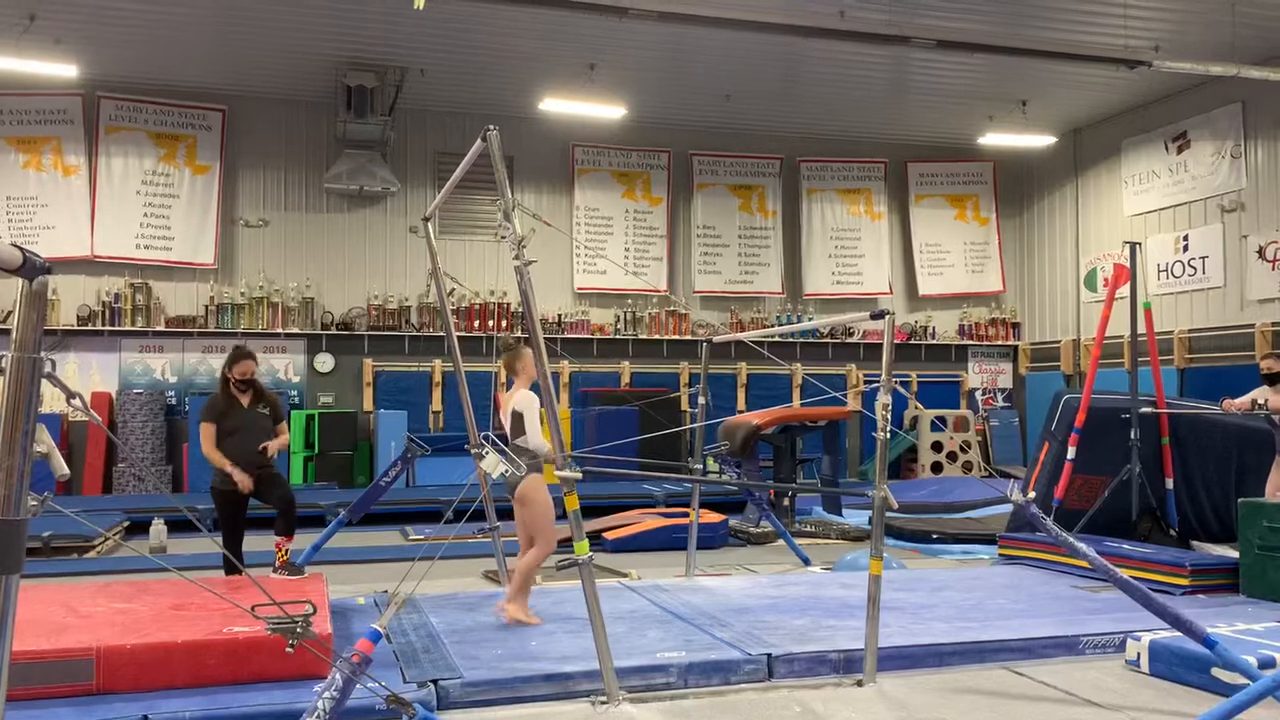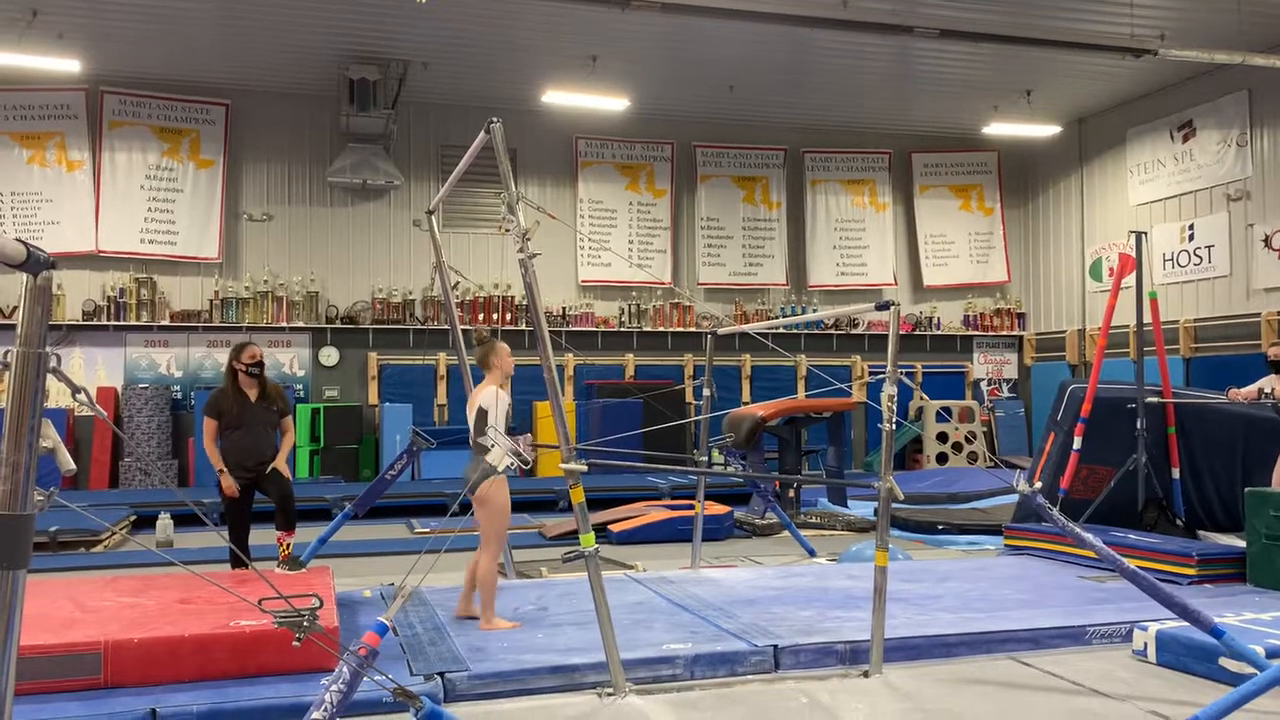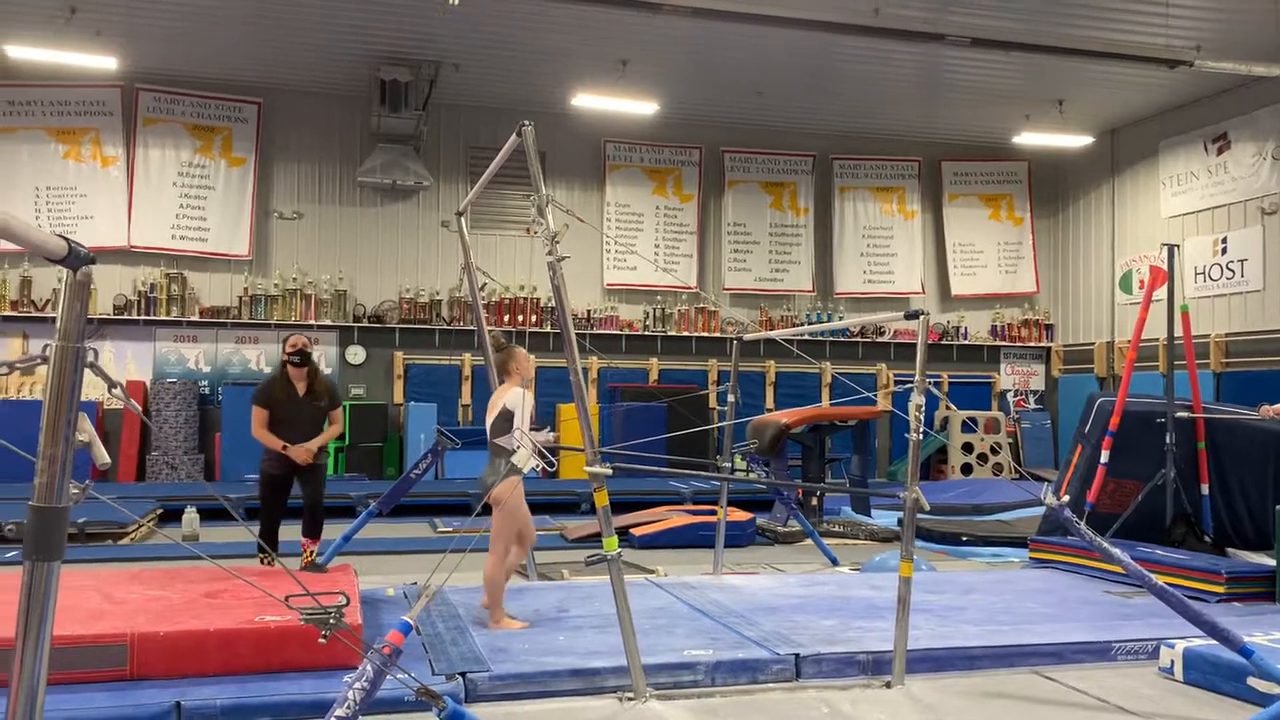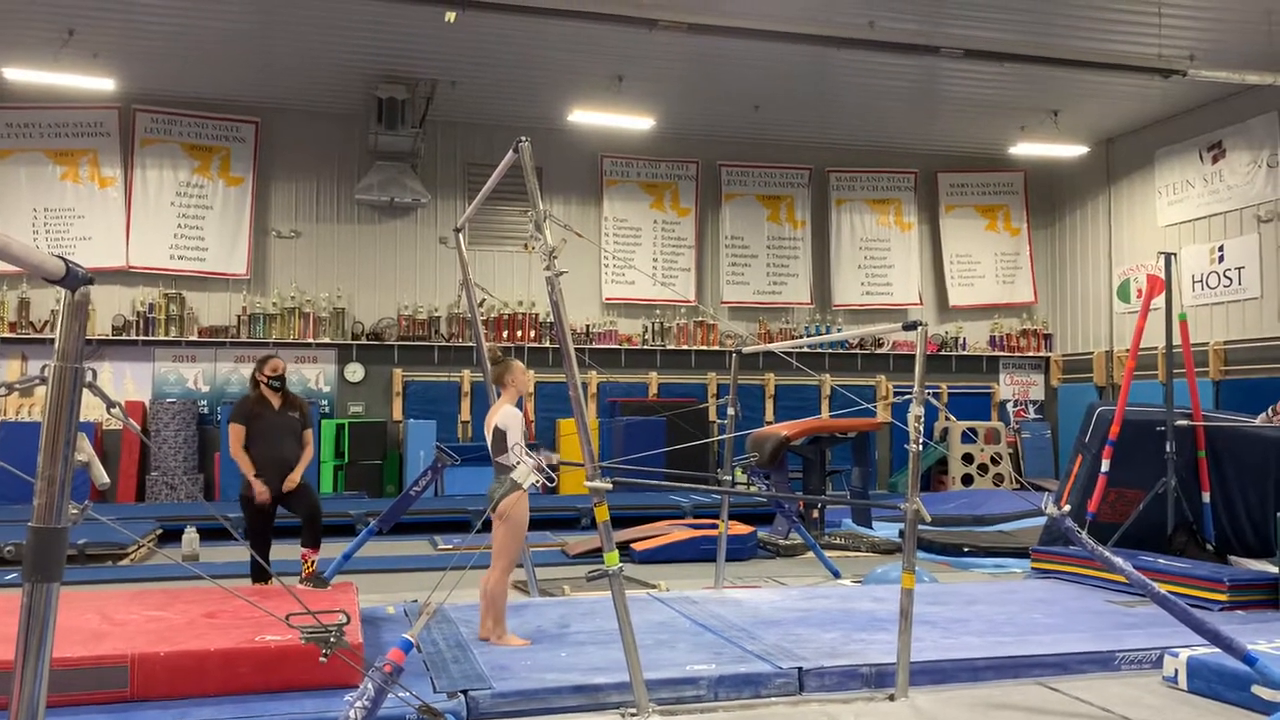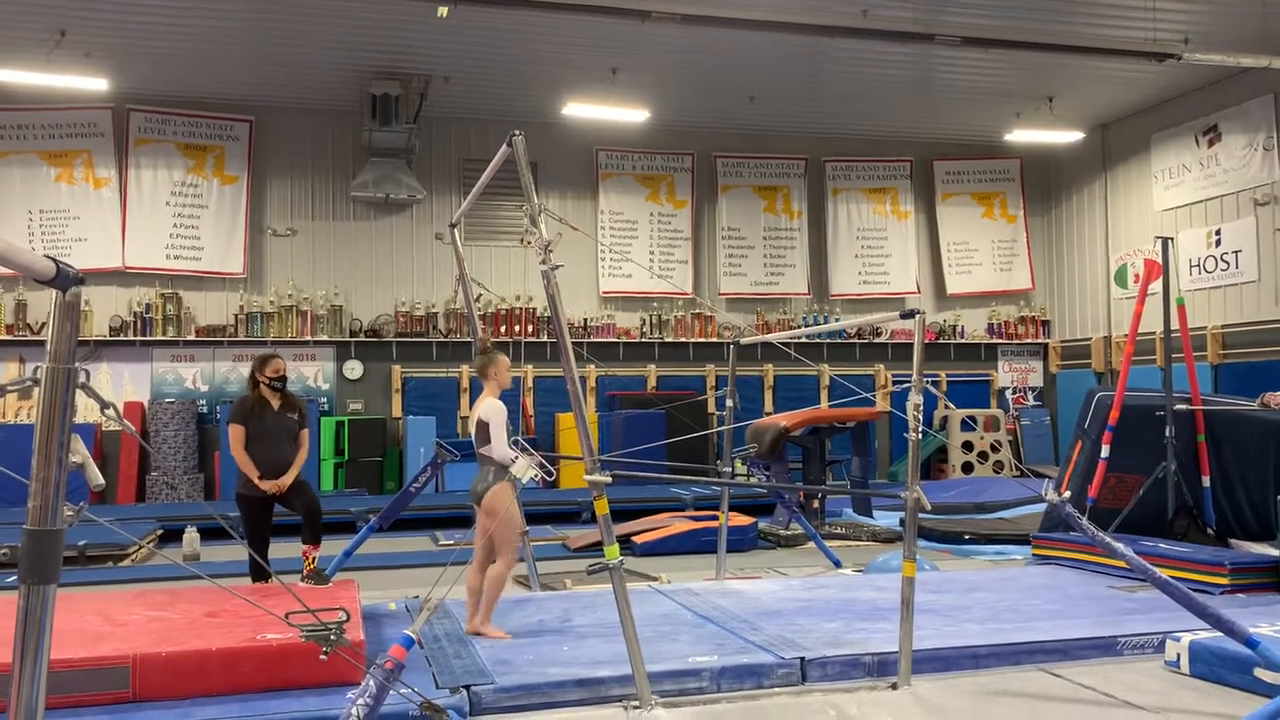
dt=1s
person 1, frame 1
left shoulder: (508, 400)
right shoulder: (528, 397)
right elbow: (536, 443)
left wrist: (549, 452)
right wrist: (556, 455)
left hip: (515, 474)
right hip: (528, 477)
left knee: (529, 547)
right knee: (546, 544)
left ankle: (521, 606)
right ankle: (511, 599)
person 1, frame 2
left shoulder: (477, 393)
right shoulder: (498, 395)
right elbow: (497, 445)
left hip: (476, 473)
right hip: (490, 476)
left knee: (489, 546)
right knee: (493, 550)
left ankle: (465, 605)
right ankle: (489, 617)
person 1, frame 3
left shoulder: (498, 396)
right shoulder: (521, 395)
right elbow: (520, 445)
left wrist: (539, 438)
right wrist: (538, 440)
left hip: (495, 475)
right hip: (506, 479)
left knee: (527, 539)
right knee: (500, 552)
left ankle: (492, 598)
right ankle: (497, 616)
person 1, frame 4
left shoulder: (495, 412)
right shoulder: (512, 414)
right elbow: (517, 462)
left wrist: (533, 461)
right wrist: (537, 465)
left hip: (499, 489)
right hip: (511, 493)
left knee: (497, 566)
right knee: (503, 567)
left ankle: (487, 625)
right ankle: (499, 633)
person 1, frame 5
left shoulder: (479, 406)
right shoulder: (495, 407)
right elbow: (500, 453)
left wrist: (518, 461)
right wrist: (524, 463)
left hip: (483, 483)
right hip: (496, 485)
left knee: (483, 558)
right knee: (507, 557)
left ankle: (474, 620)
right ankle: (484, 621)
person 2, frame 1
left shoulder: (268, 400)
right shoulder: (215, 404)
left elbow: (284, 434)
right elbow: (208, 447)
left wrist: (276, 442)
right wrist: (233, 471)
left hip: (264, 473)
right hip: (229, 481)
left knee: (287, 500)
right knee: (232, 539)
left ankle: (282, 563)
person 2, frame 2
left shoulder: (275, 394)
right shoulder: (220, 398)
left elbow: (288, 432)
right elbow: (209, 441)
left wrist: (281, 458)
right wrist: (222, 473)
left hip: (267, 467)
right hip: (235, 473)
left knee: (286, 495)
right knee: (238, 531)
left ankle: (285, 557)
person 2, frame 3
left shoulder: (325, 386)
right shoulder: (270, 387)
left elbow: (337, 424)
right elbow: (258, 429)
left wrist: (314, 444)
right wrist: (288, 449)
left hip: (312, 458)
right hip: (276, 460)
left knee: (314, 502)
right knee: (270, 517)
left ankle: (308, 562)
right ankle: (266, 567)
person 2, frame 4
left shoulder: (298, 405)
right shoulder: (245, 406)
left elbow: (308, 445)
right elbow: (236, 448)
left wrist: (297, 472)
right wrist: (255, 480)
left hip: (290, 483)
right hip: (258, 487)
left knee: (313, 511)
right knee: (259, 544)
left ankle: (309, 574)
person 2, frame 5
left shoulder: (295, 405)
right shoulder: (244, 406)
left elbow: (303, 446)
right elbow: (237, 449)
left wrist: (290, 476)
right wrist: (260, 480)
left hip: (287, 481)
right hip: (252, 487)
left knee: (312, 507)
right knee: (258, 545)
left ankle: (310, 571)
